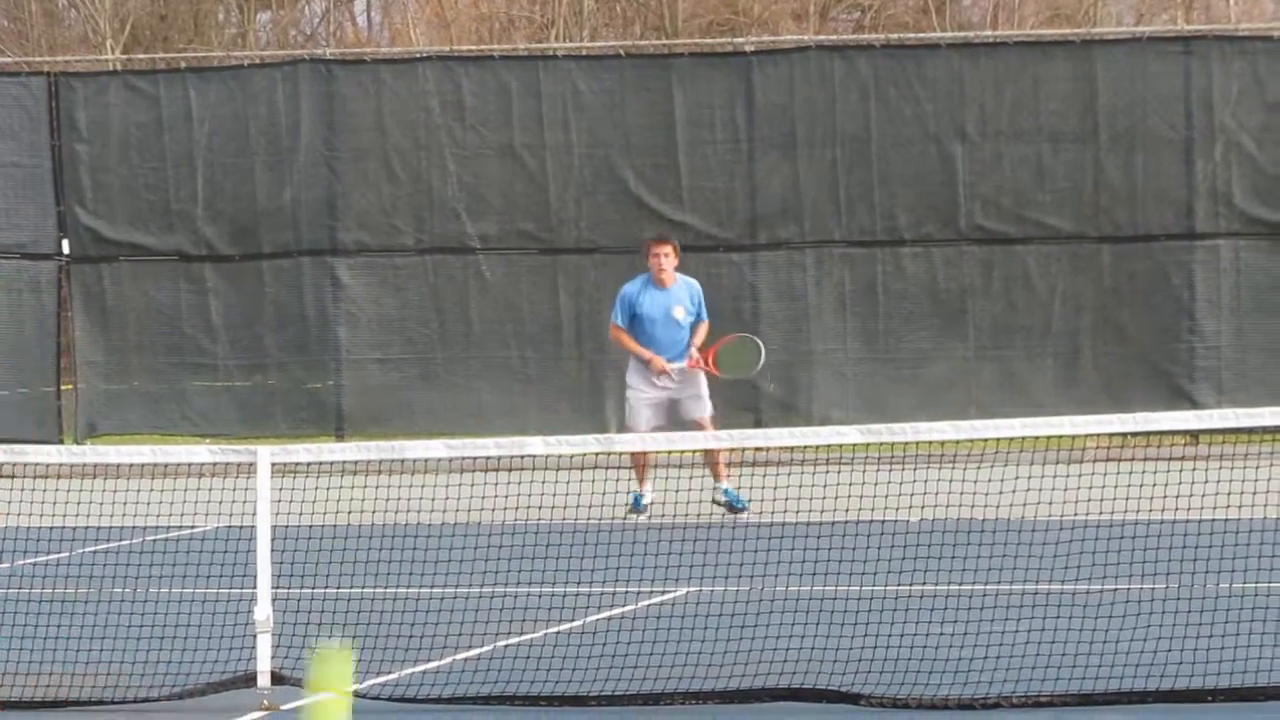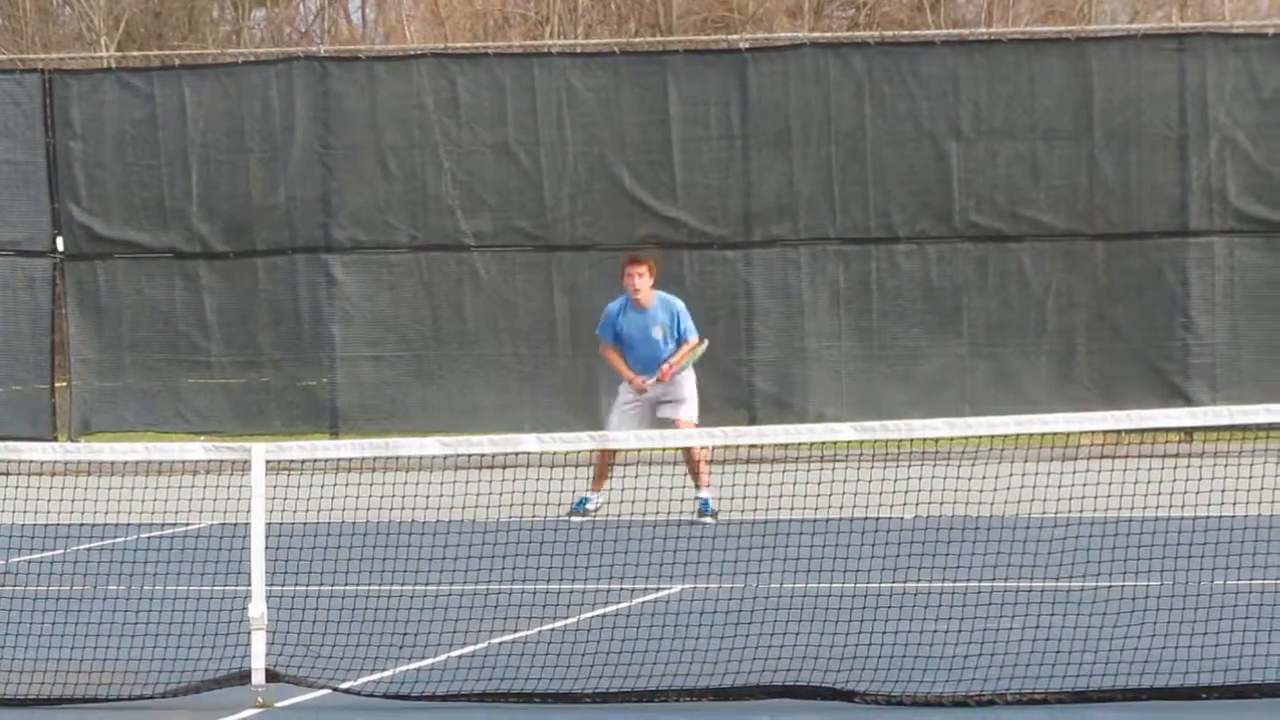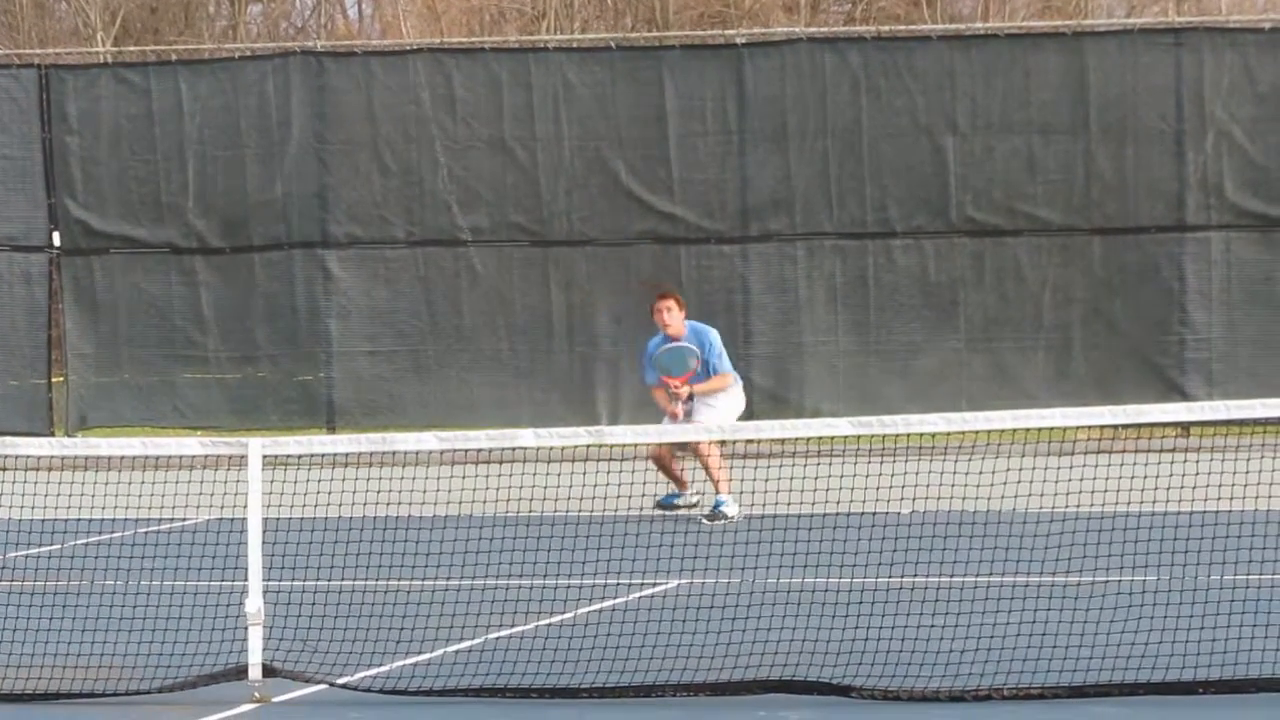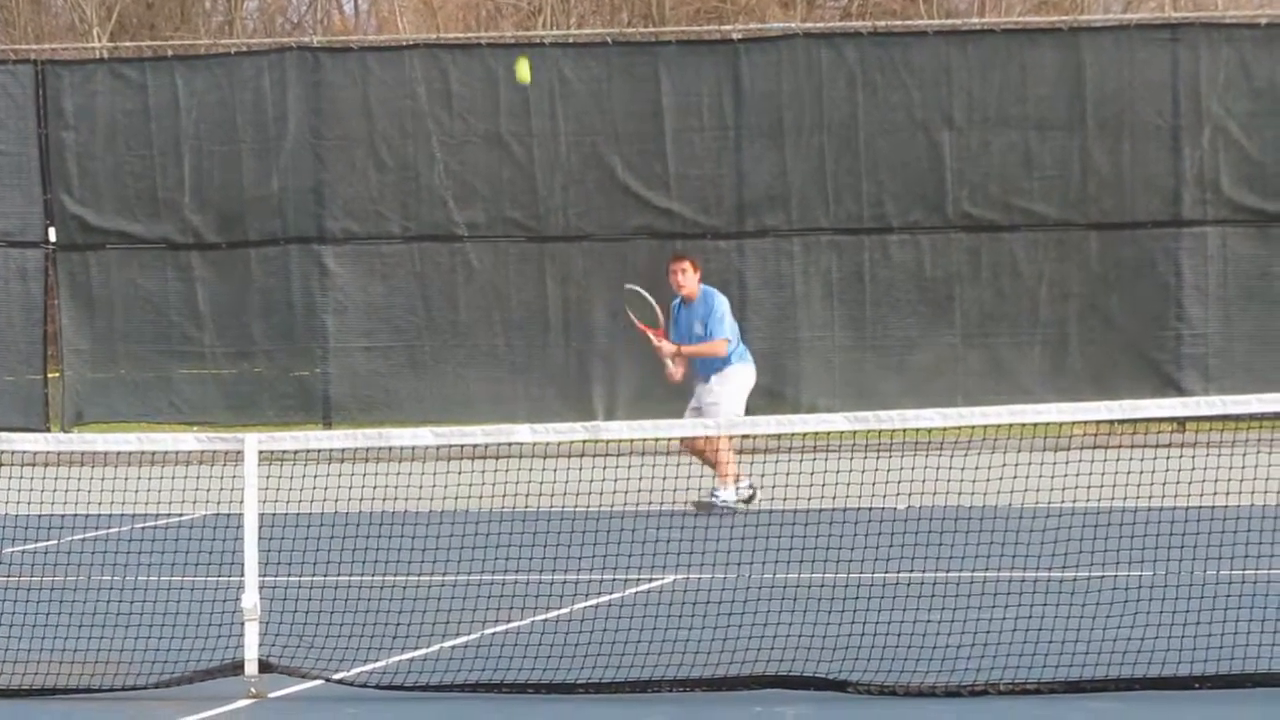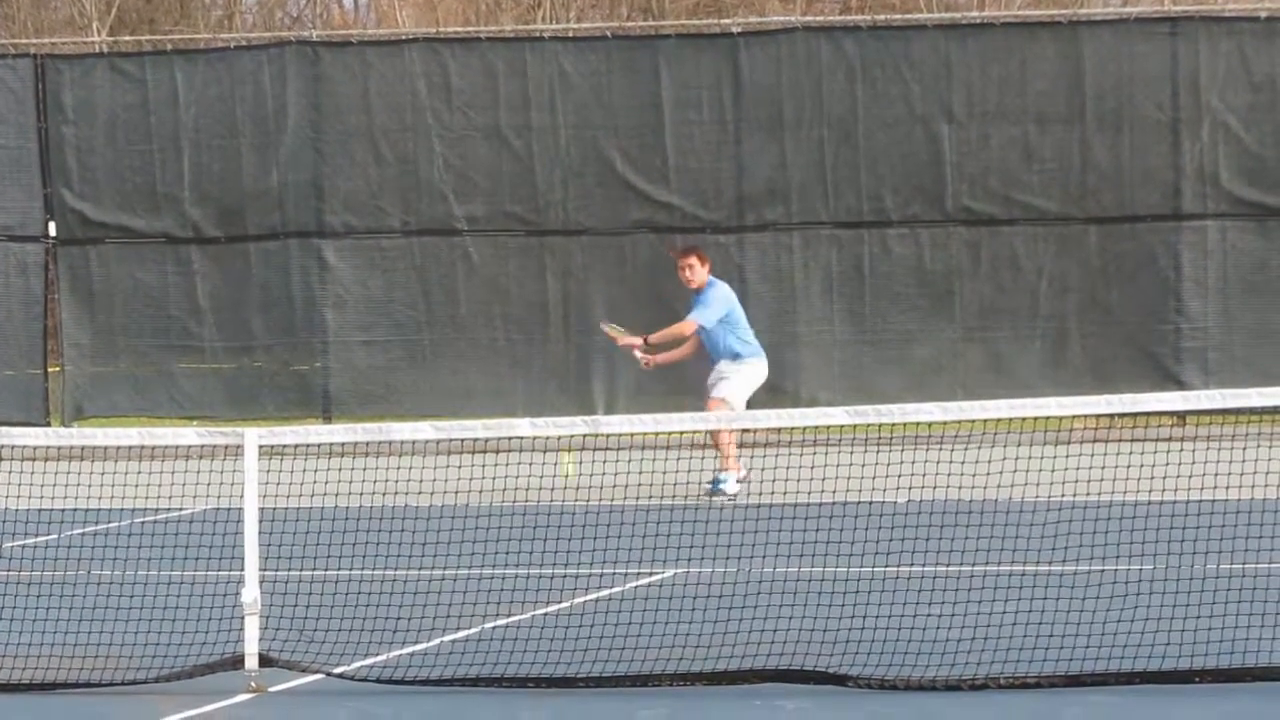
dt=0.4s
person 1, frame 1
left shoulder: (692, 289)
right shoulder: (631, 292)
left elbow: (702, 323)
right elbow: (617, 332)
left wrist: (694, 347)
right wrist: (649, 358)
left hip: (685, 368)
right hip: (644, 373)
left knee: (706, 428)
right knee: (640, 435)
left ankle: (722, 490)
right ankle: (643, 490)
person 1, frame 2
left shoulder: (673, 306)
right shoulder: (614, 311)
left elbow: (691, 343)
right elbow: (609, 349)
left wrist: (672, 364)
right wrist: (629, 377)
left hip: (675, 379)
right hip: (637, 381)
left knee: (686, 430)
left ankle: (704, 496)
right ankle: (593, 496)
person 1, frame 3
left shoulder: (707, 336)
right shoulder: (653, 348)
left elbow: (725, 379)
right elbow: (657, 388)
left wrist: (690, 390)
right wrist: (669, 407)
left hip: (724, 395)
right hip: (689, 402)
right knee: (659, 453)
left ankle: (725, 502)
right ankle: (685, 492)
person 1, frame 4
left shoulder: (715, 302)
right shoulder: (677, 308)
left elbow: (721, 347)
right elbow: (686, 351)
left wrist: (675, 349)
right wrist: (676, 369)
left hip: (735, 370)
right hip: (708, 376)
right knee: (690, 440)
left ankle: (724, 493)
right ankle: (739, 486)
person 1, frame 5
left shoulder: (716, 293)
right shoulder: (700, 296)
left elbow: (686, 329)
right elbow: (697, 340)
left wrist: (644, 340)
right wrist: (660, 358)
left hip: (746, 364)
right hip: (725, 366)
left knee: (715, 411)
left ankle: (731, 479)
right ankle: (735, 470)
